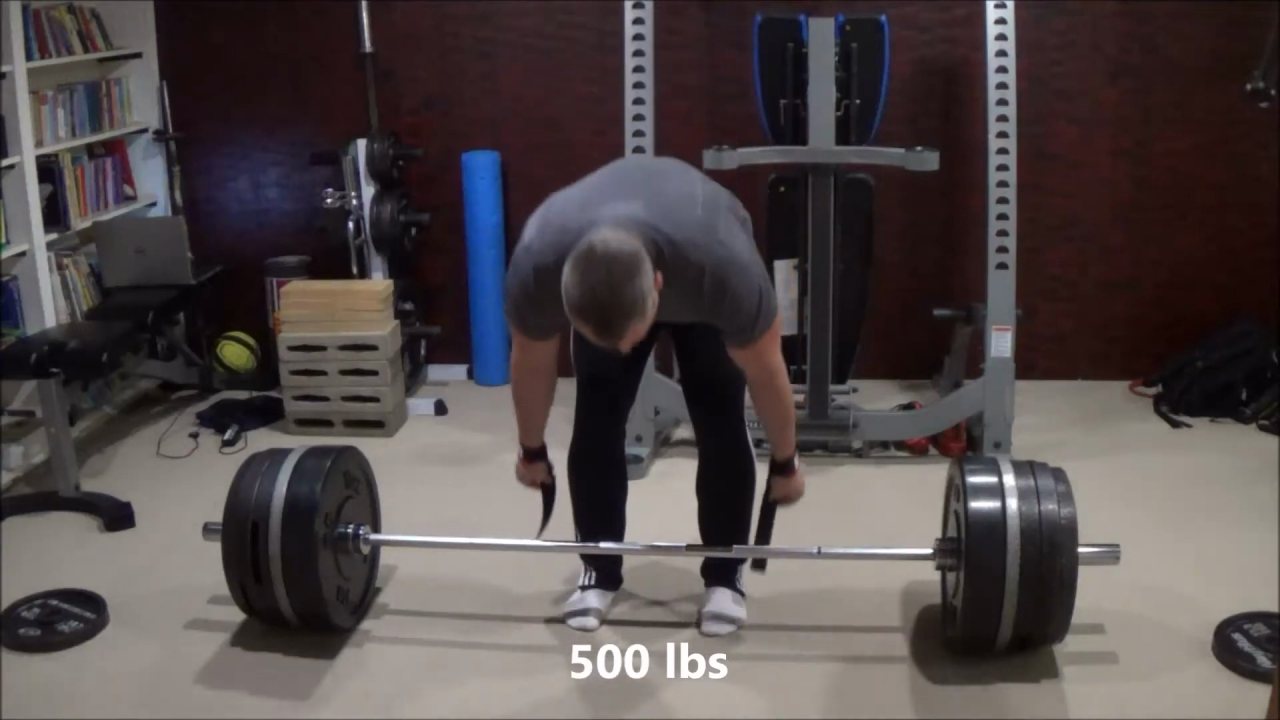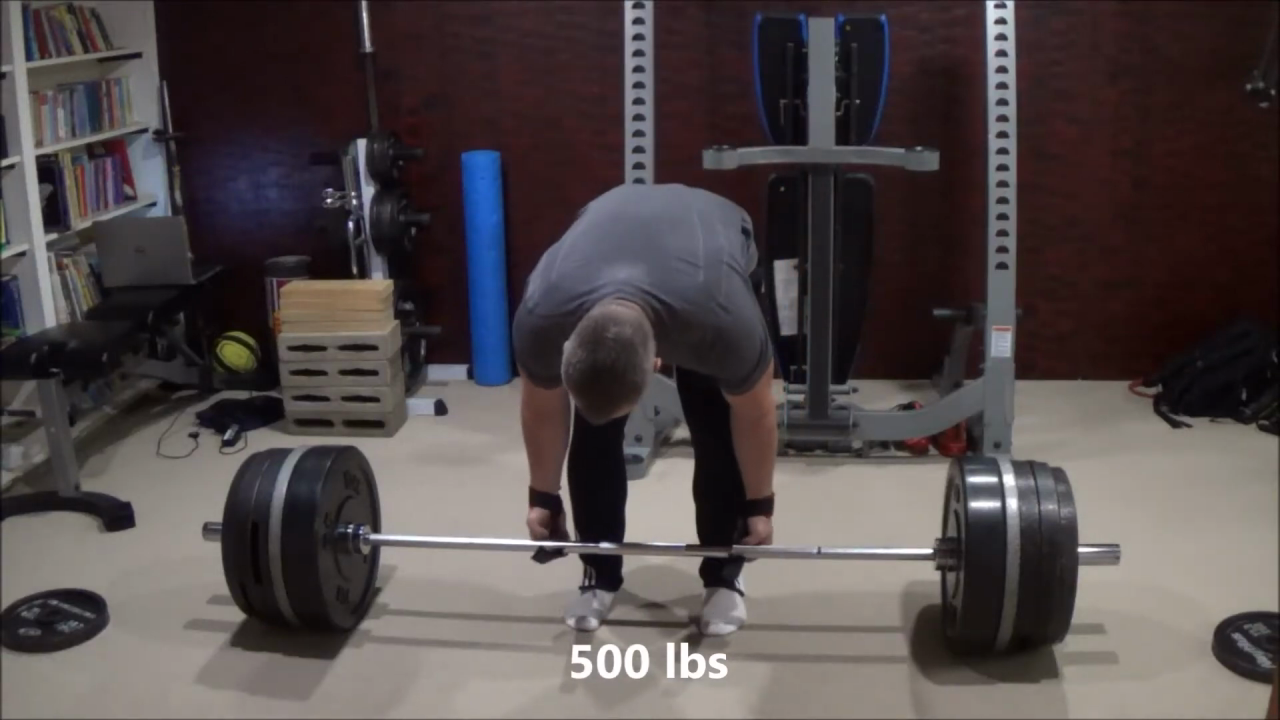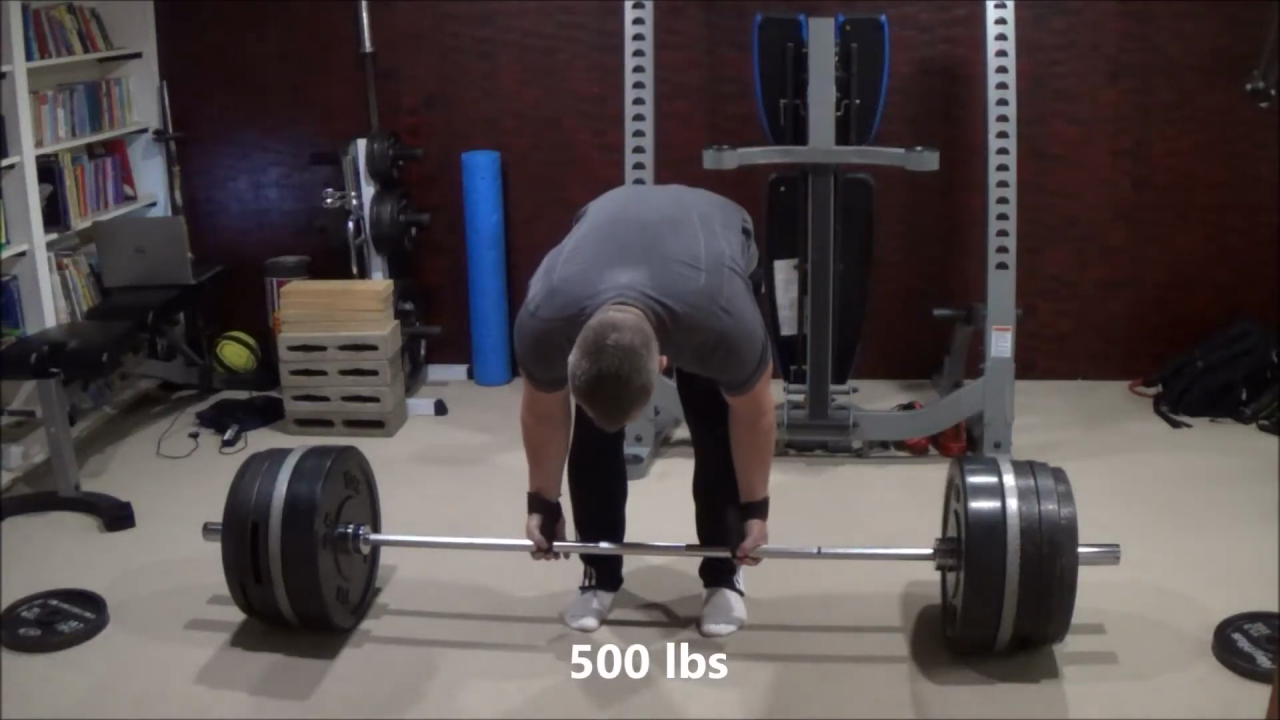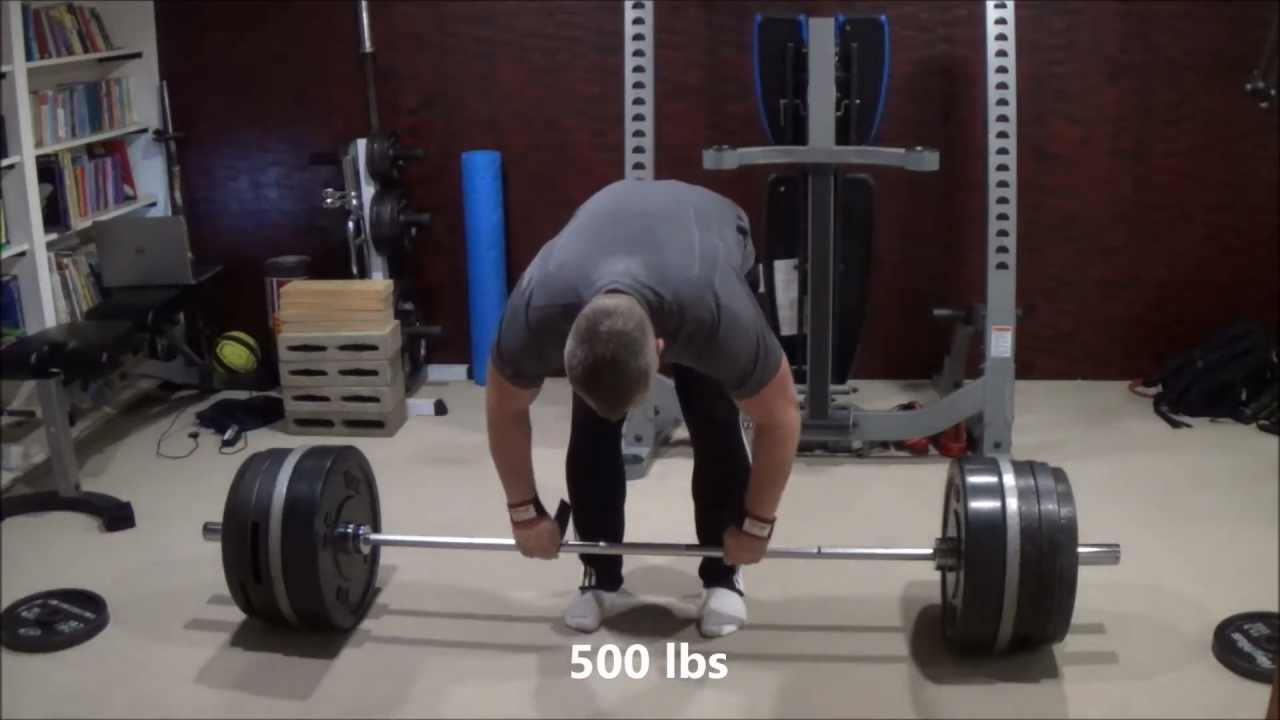
dt=0.7s
person 1, frame 1
left shoulder: (721, 265)
right shoulder: (537, 265)
left elbow: (765, 372)
right elbow: (531, 362)
left wrist: (784, 462)
right wrist: (532, 449)
left hip: (705, 255)
right hip: (597, 277)
left knee: (720, 426)
right knee: (596, 425)
left ankle: (725, 573)
right ankle: (599, 571)
person 1, frame 2
left shoulder: (723, 320)
right shoulder: (541, 319)
left elbow: (754, 415)
right elbow: (543, 411)
left wrist: (760, 504)
right wrist: (543, 497)
left knee: (718, 431)
right knee: (592, 433)
left ankle: (722, 575)
right ankle: (599, 572)
person 1, frame 3
left shoulder: (723, 322)
right shoulder: (543, 322)
left elbow: (752, 415)
right elbow: (544, 414)
left wrist: (754, 508)
right wrist: (543, 505)
left knee: (717, 429)
right knee: (592, 432)
left ankle: (723, 574)
right ankle: (599, 572)
person 1, frame 4
left shoulder: (719, 314)
right shoulder: (534, 312)
left elbow: (780, 420)
right elbow: (504, 410)
left wrist: (756, 525)
right wrist: (525, 512)
left knee: (715, 425)
right knee: (590, 429)
left ankle: (722, 574)
right ankle: (599, 572)
